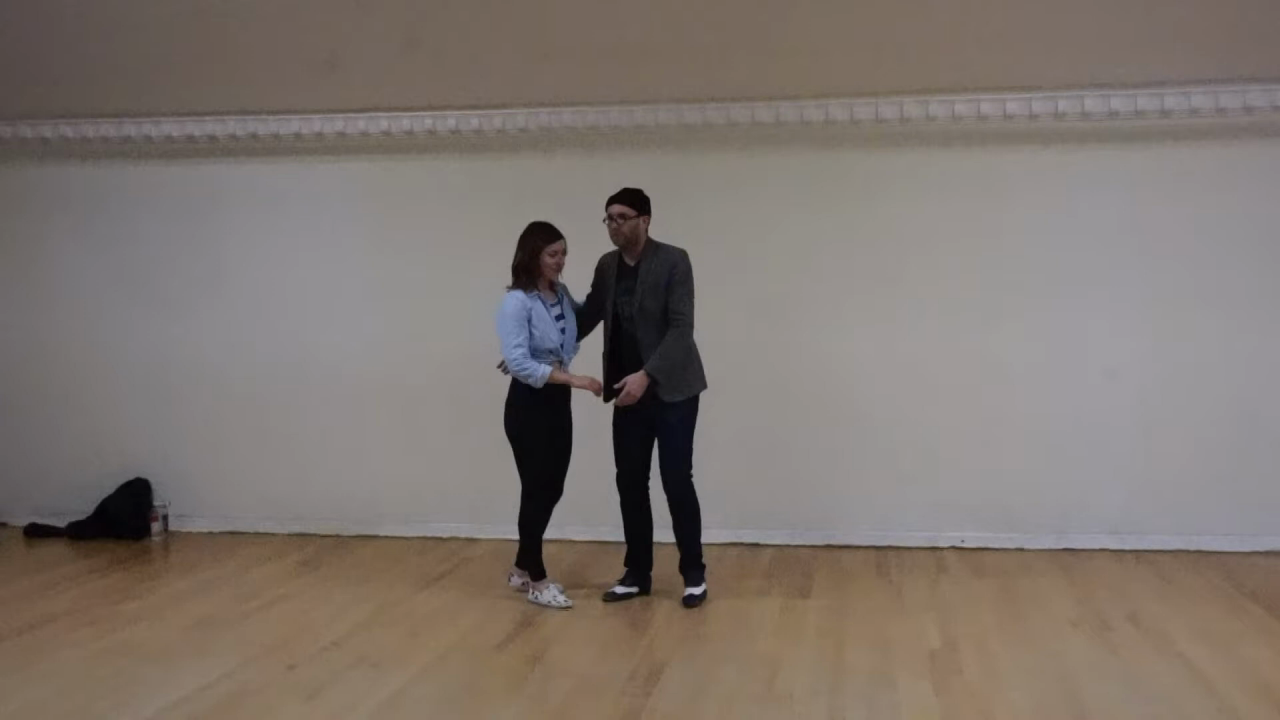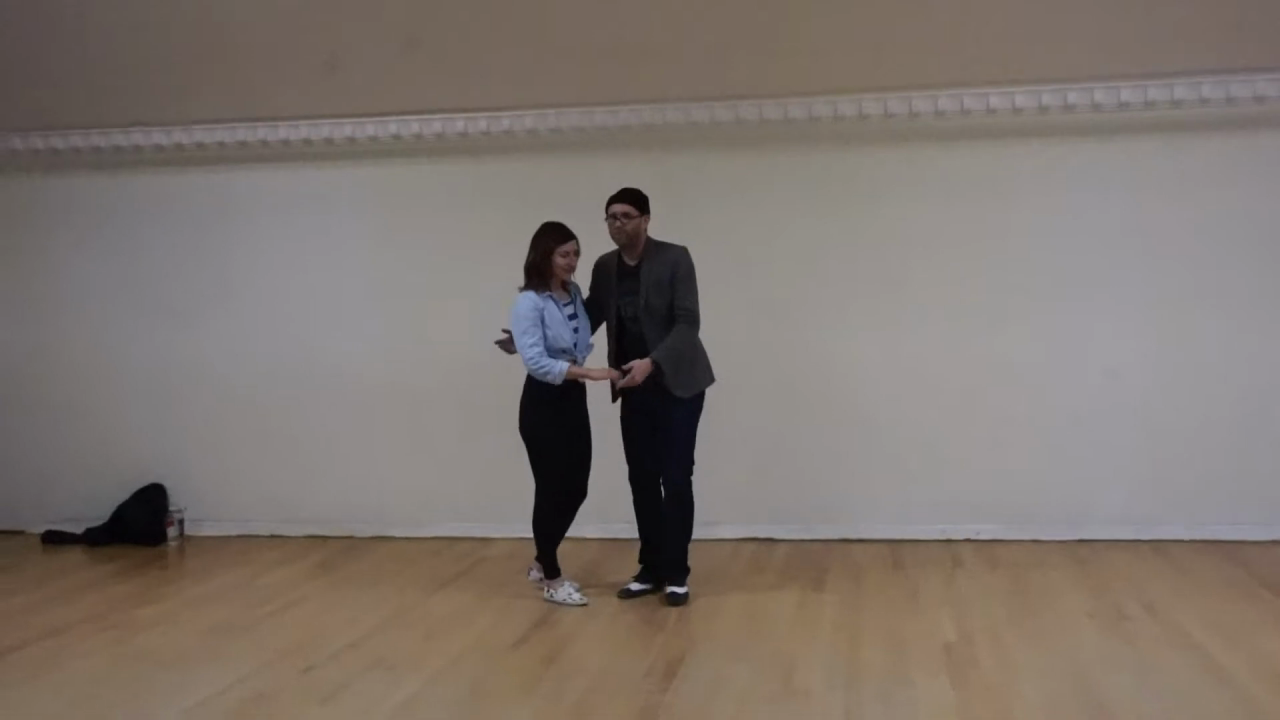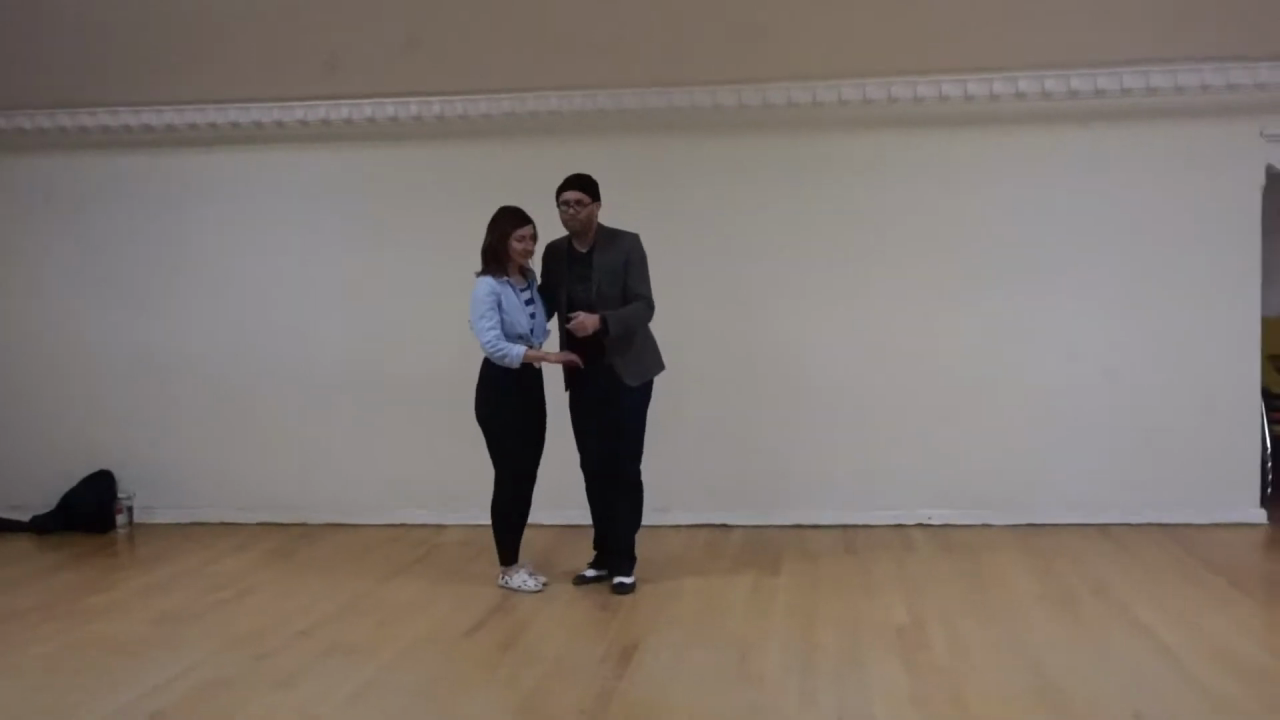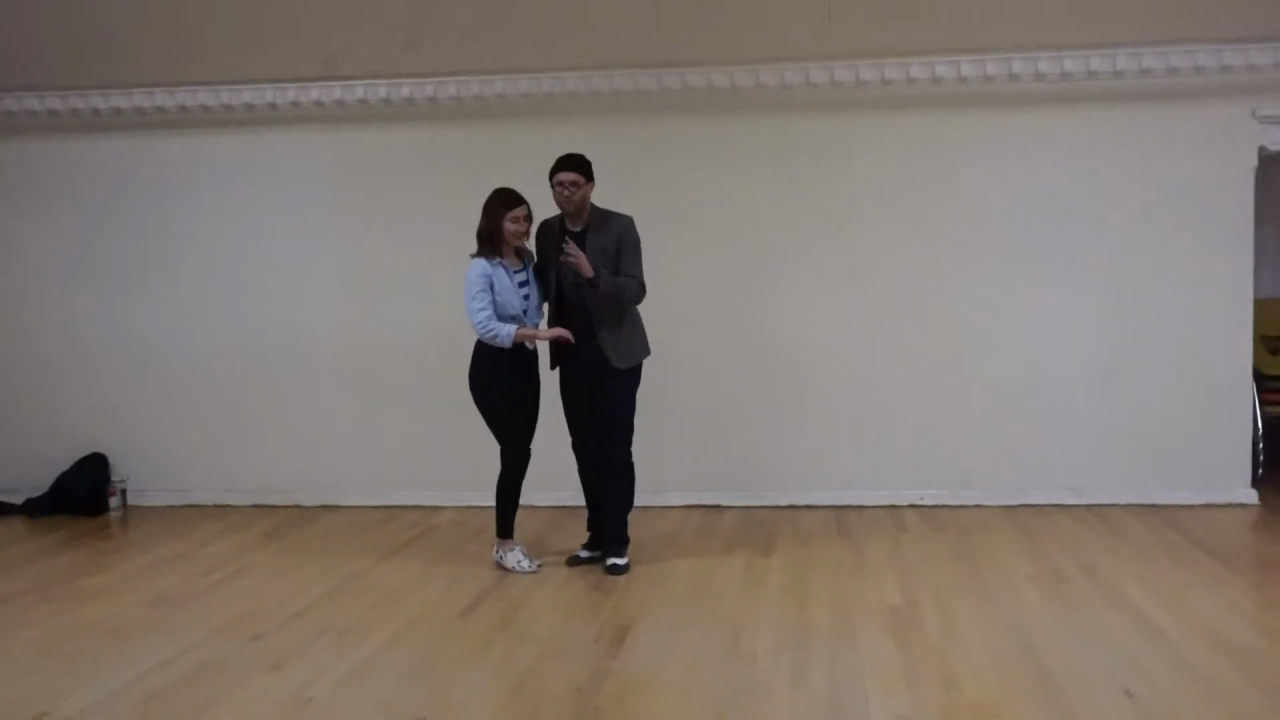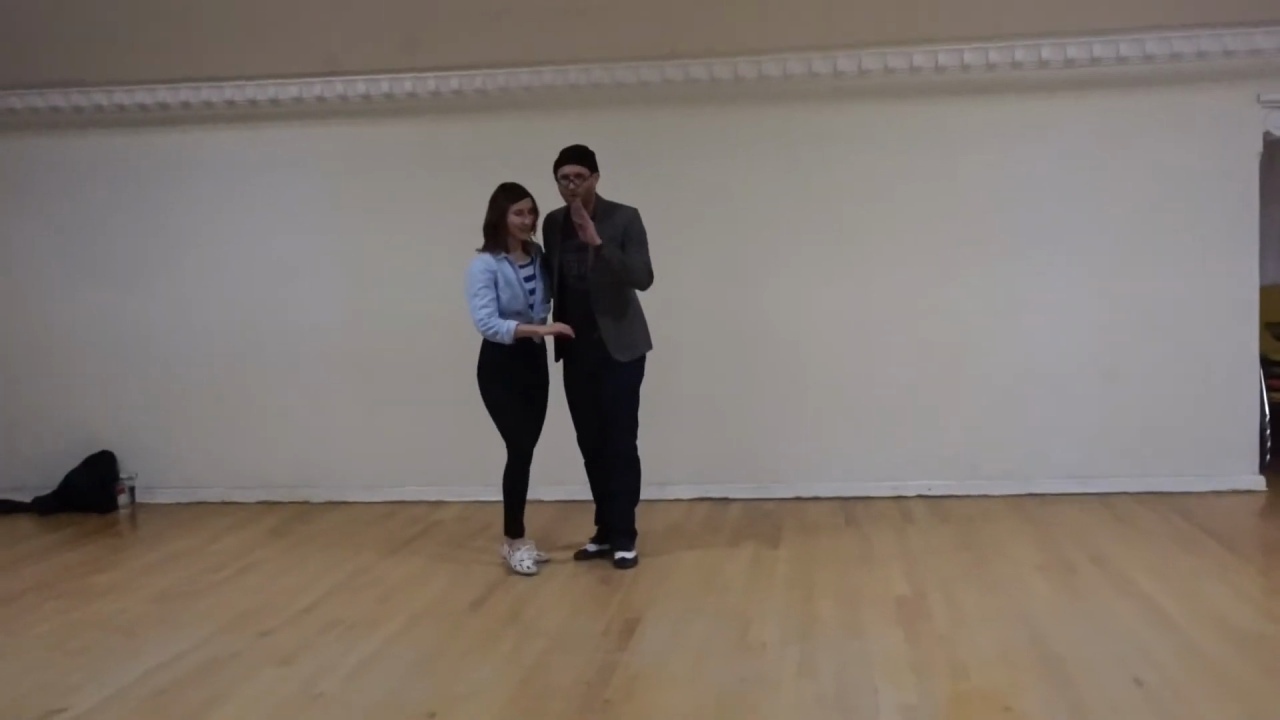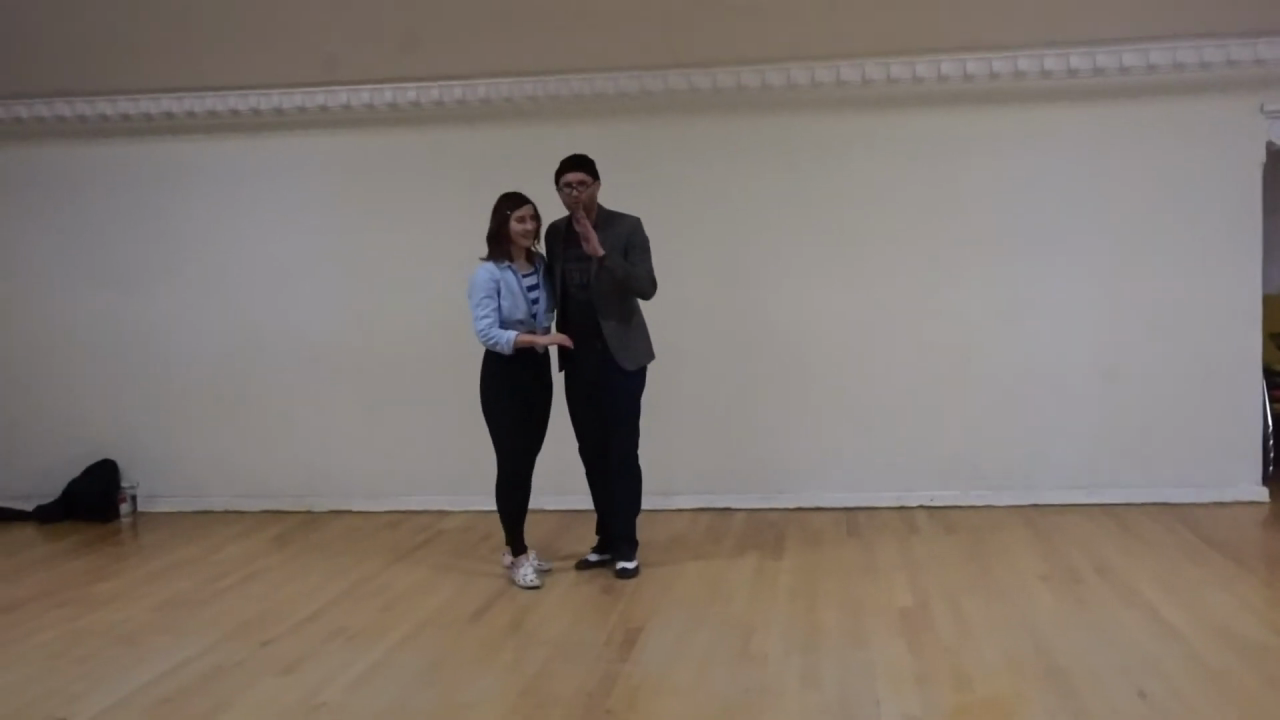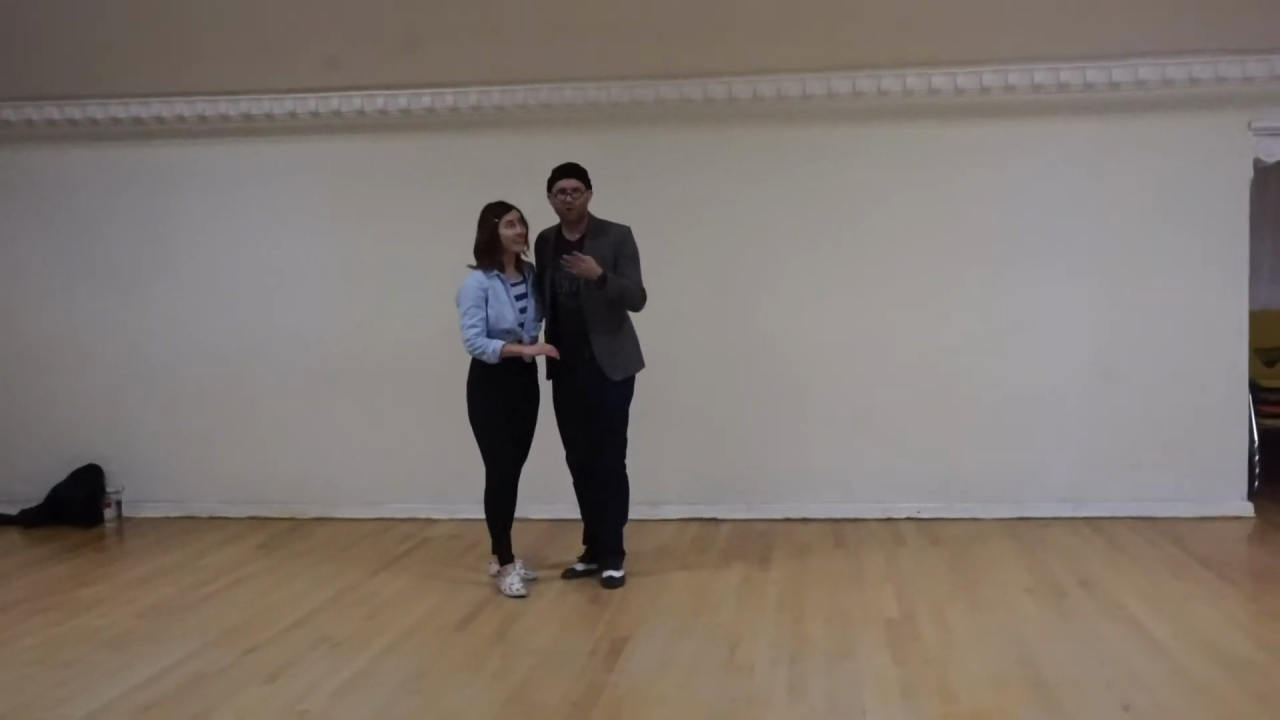
dt=0.2s
person 1, frame 1
left shoulder: (673, 261)
right shoulder: (607, 266)
left elbow: (681, 328)
right elbow: (586, 316)
left wrist: (646, 375)
left hip: (673, 389)
right hip: (629, 389)
left knee: (676, 480)
right knee: (630, 482)
left ankle: (693, 572)
right ankle: (637, 573)
person 1, frame 2
left shoulder: (675, 258)
right shoulder: (605, 266)
left elbow: (688, 322)
right elbow: (589, 319)
left wrist: (652, 361)
left hip: (678, 384)
right hip: (635, 388)
left knee: (675, 476)
right knee: (642, 479)
left ankle: (676, 572)
right ankle: (650, 568)
person 1, frame 3
left shoulder: (626, 245)
right shoulder: (555, 253)
left elbow: (644, 308)
right elbow: (546, 305)
left wrist: (601, 321)
left hip: (627, 372)
right hip: (583, 375)
left knee: (625, 467)
right knee: (594, 467)
left ankle: (624, 561)
right ankle: (603, 555)
person 1, frame 4
left shoulder: (620, 227)
right shoulder: (547, 231)
left elbow: (636, 291)
right elbow: (542, 286)
left wrist: (592, 273)
left hip: (616, 354)
right hip: (572, 356)
left knee: (615, 449)
right knee: (585, 450)
left ankle: (616, 542)
right ankle: (597, 537)
person 1, frame 5
left shoulder: (624, 218)
right shoulder: (553, 223)
left elbow: (643, 277)
left wrist: (599, 243)
left hip: (618, 348)
right hip: (575, 349)
left knee: (620, 443)
right knee: (591, 444)
left ankle: (624, 536)
right ankle: (604, 531)
person 1, frame 6
left shoulder: (626, 227)
right shoulder: (556, 233)
left elbow: (646, 286)
left wrist: (602, 253)
left hip: (620, 356)
right hip: (577, 359)
left knee: (622, 452)
right knee: (592, 453)
left ankle: (626, 546)
right ankle: (606, 540)
person 1, frame 7
left shoulder: (617, 237)
right shoulder: (545, 242)
left elbow: (637, 298)
left wrist: (598, 277)
left hip: (609, 365)
right hip: (566, 367)
left knee: (609, 460)
right knee: (580, 462)
left ankle: (612, 555)
right ankle: (593, 549)
person 2, frame 1
left shoulder: (562, 294)
right shoulder: (516, 302)
right elbow: (518, 364)
right wrist: (573, 380)
left hip: (557, 400)
right hip: (529, 404)
left knee: (551, 490)
right knee: (537, 491)
left ankle: (522, 569)
right ankle: (537, 581)
person 2, frame 2
left shoulder: (575, 295)
right shoulder: (529, 303)
right elbow: (536, 362)
right wrist: (591, 372)
left hip: (573, 398)
right hip: (543, 403)
left knee: (576, 489)
right knee: (552, 491)
left ankle: (541, 564)
right ankle: (551, 579)
person 2, frame 3
left shoulder: (531, 280)
right shoulder: (487, 288)
right elbow: (493, 346)
right wrist: (549, 356)
left hip: (530, 384)
right hip: (500, 388)
left knee: (526, 476)
right knee: (510, 477)
left ankle: (514, 559)
right ankle: (508, 568)
person 2, frame 4
left shoulder: (528, 261)
right shoulder: (480, 270)
right elbow: (485, 327)
right wrist: (540, 334)
left hip: (525, 364)
right hip: (492, 369)
left knee: (519, 453)
right knee: (516, 451)
left ankle: (507, 541)
right ankle: (505, 542)
person 2, frame 5
left shoulder: (537, 256)
right shoulder: (484, 265)
right elbow: (486, 322)
right wrist: (539, 328)
left hip: (534, 360)
right hip: (500, 364)
left knee: (527, 449)
right knee: (519, 448)
left ankle: (515, 536)
right ankle: (515, 540)
person 2, frame 6
left shoulder: (542, 265)
right shoulder: (488, 273)
right elbow: (487, 332)
left wrist: (547, 339)
right wrist: (538, 338)
left hip: (538, 369)
right hip: (503, 374)
left knee: (527, 462)
right knee: (511, 463)
left ankle: (516, 548)
right ankle: (517, 555)
person 2, frame 7
left shoulder: (530, 274)
right shoulder: (477, 282)
right elbow: (474, 341)
left wrist: (533, 347)
right wrist: (523, 348)
left hip: (524, 379)
right hip: (490, 383)
left knee: (514, 470)
right knee: (499, 471)
left ankle: (501, 556)
right ankle: (504, 564)
